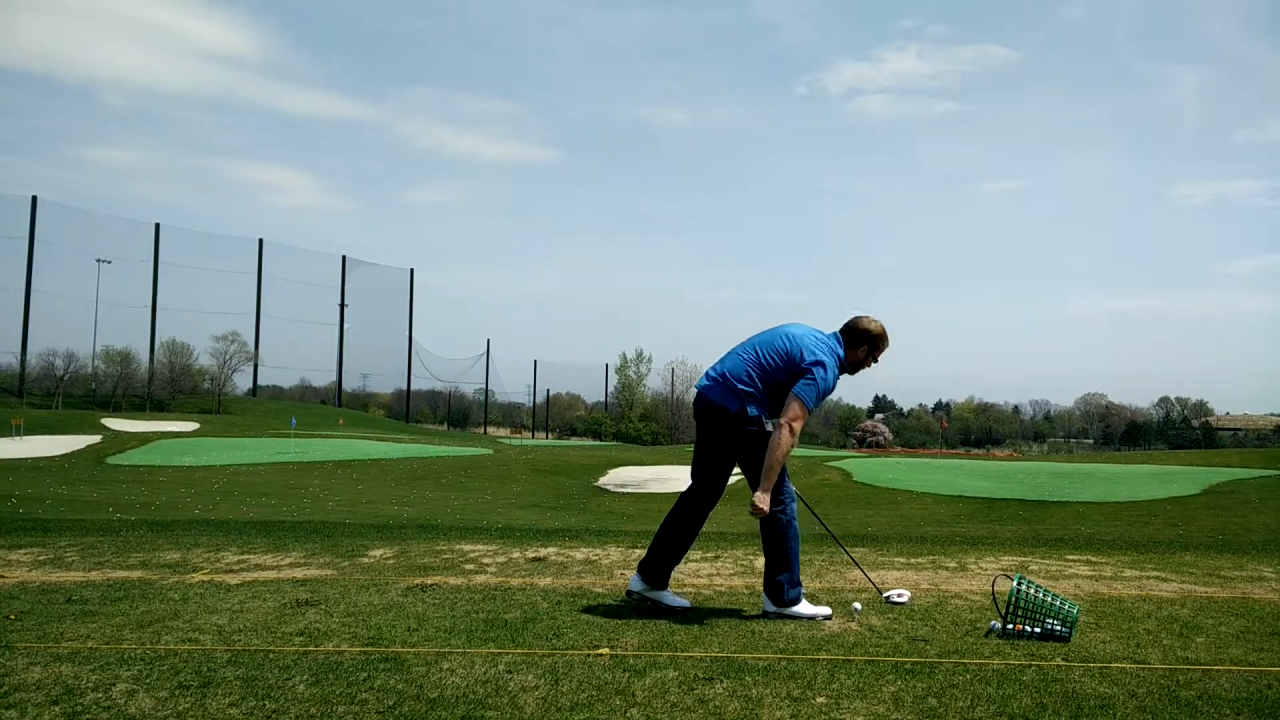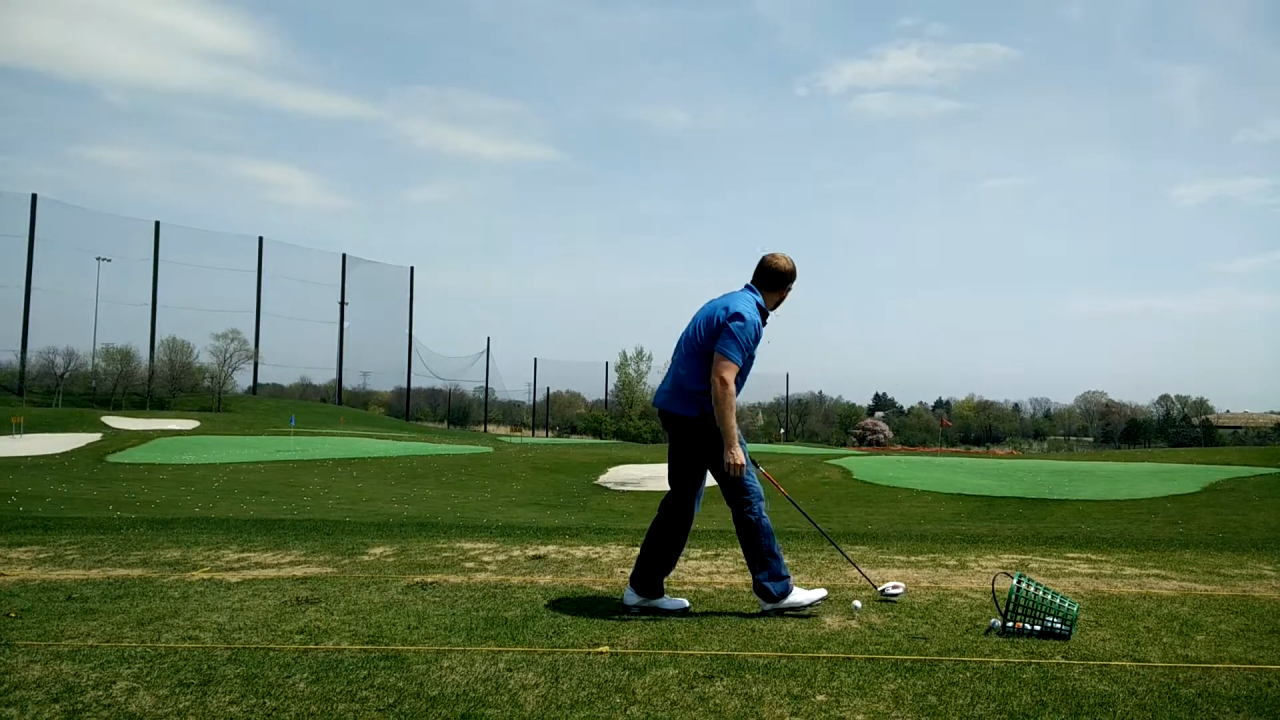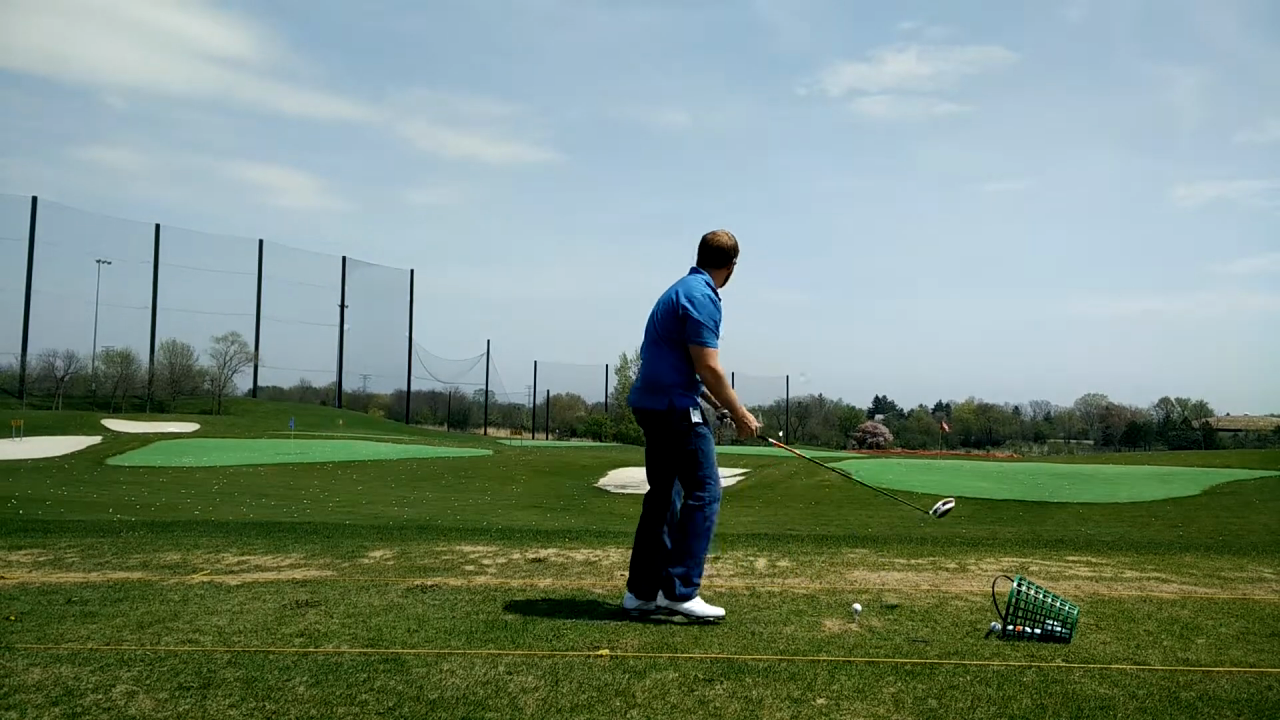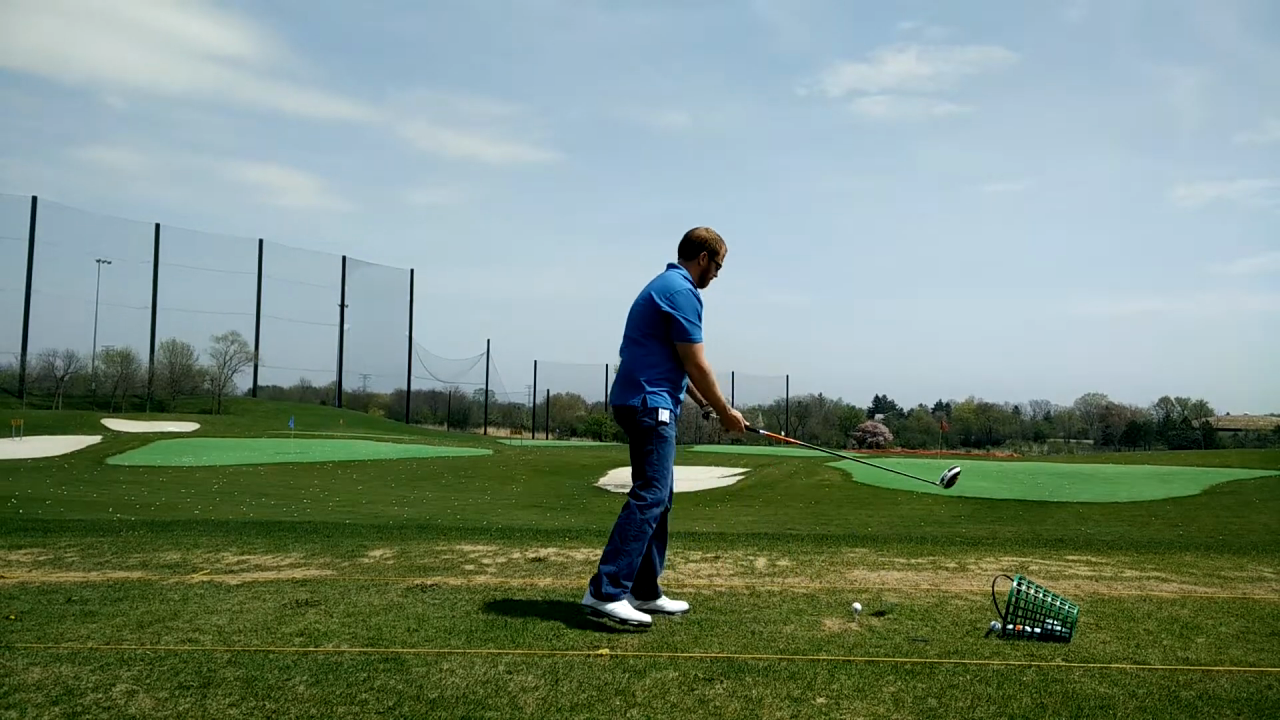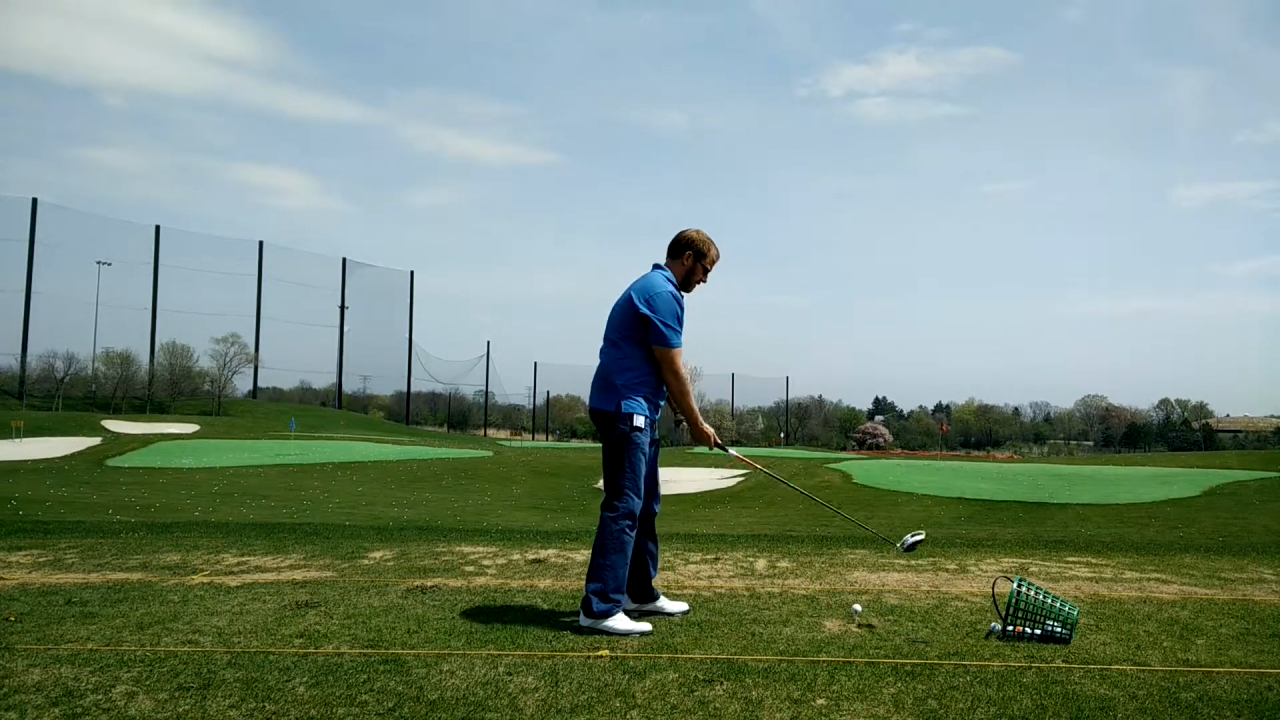
dt=0.3s
person 1, frame 1
left shoulder: (812, 336)
right shoulder: (824, 365)
right elbow: (788, 427)
right wrist: (765, 489)
left hip: (710, 398)
right hip: (737, 409)
left knee: (702, 493)
right knee: (780, 498)
left ankle: (648, 578)
right ankle: (783, 597)
person 1, frame 2
left shoulder: (726, 302)
right shoulder: (746, 315)
right elbow: (722, 380)
left wrist: (728, 437)
right wrist: (731, 444)
left hip: (676, 407)
right hip: (699, 413)
left knee: (683, 498)
right knee: (747, 498)
left ankle: (644, 588)
right ankle: (775, 590)
person 1, frame 3
left shoulder: (684, 289)
right shoulder: (702, 297)
right elbow: (708, 368)
left wrist: (720, 406)
right wrist: (740, 414)
left hip: (651, 404)
right hip: (674, 407)
left knee: (663, 497)
right knee: (703, 493)
left ankle: (643, 590)
right ankle: (680, 591)
person 1, frame 4
left shoulder: (666, 286)
right shoulder: (681, 291)
right elbow: (696, 365)
left wrist: (709, 405)
right wrist: (724, 410)
left hip: (646, 403)
right hip: (649, 405)
left knee: (657, 499)
right knee: (648, 497)
left ankle: (643, 590)
right ankle: (606, 590)
person 1, frame 5
left shoulder: (652, 287)
right shoulder: (663, 293)
right elbow: (673, 371)
left wrist: (685, 417)
right wrist: (696, 423)
left hip: (630, 408)
right hip: (625, 410)
left knee: (644, 505)
right knee: (624, 505)
left ankle: (640, 592)
right ankle: (599, 607)
